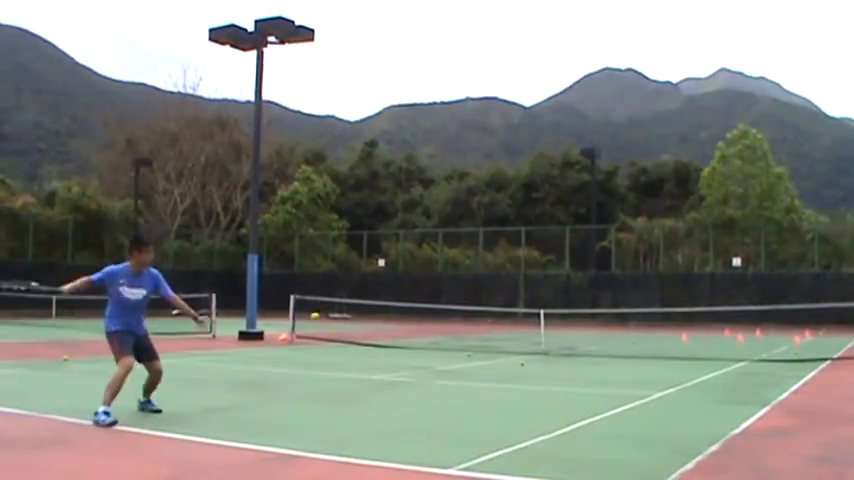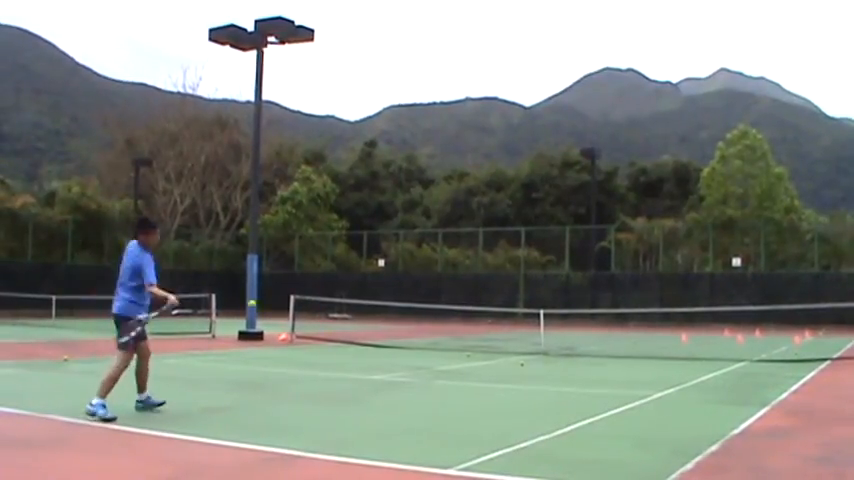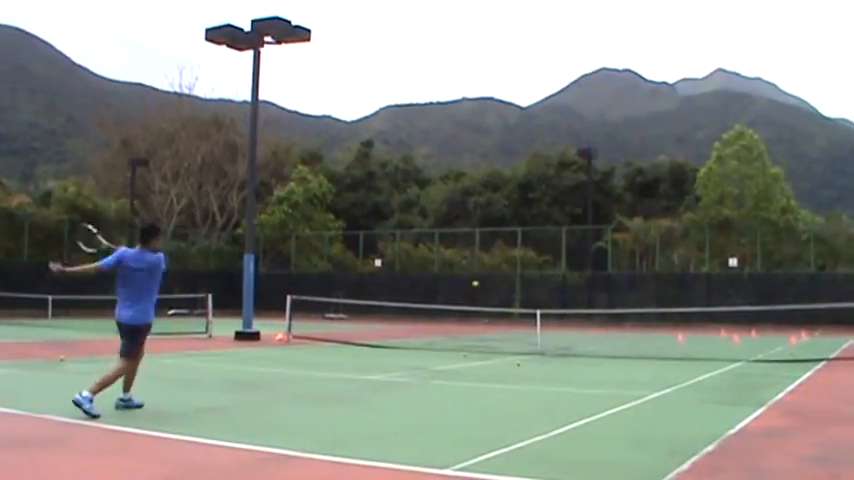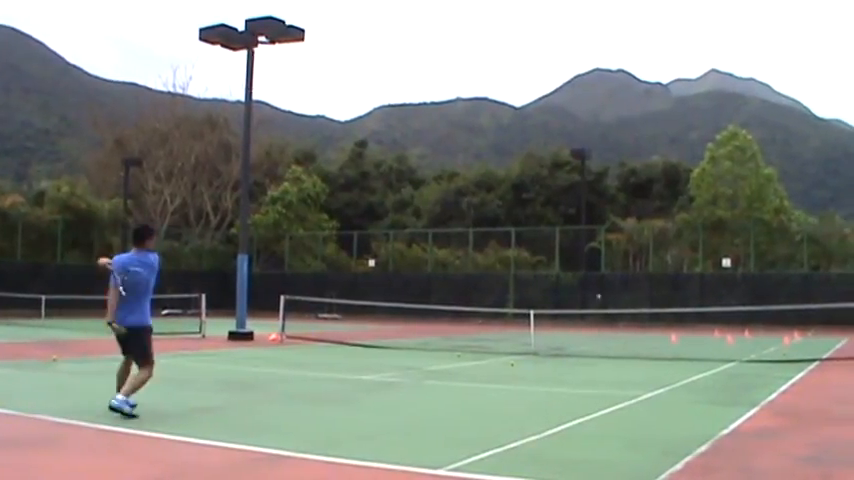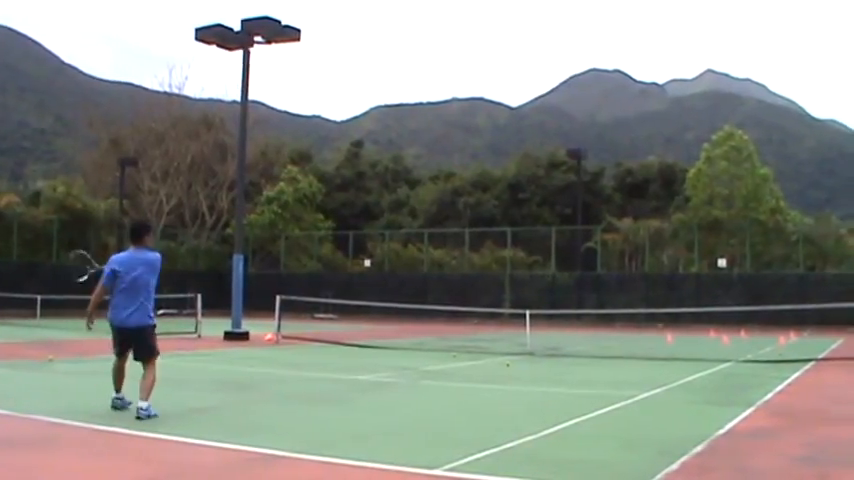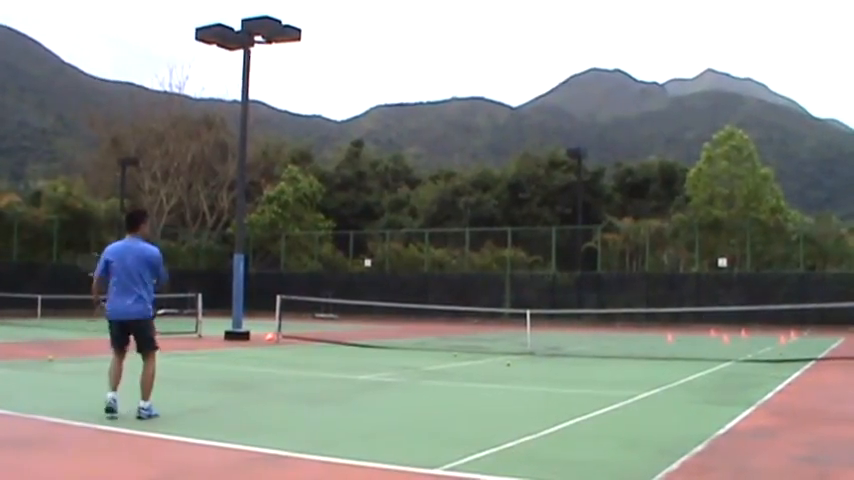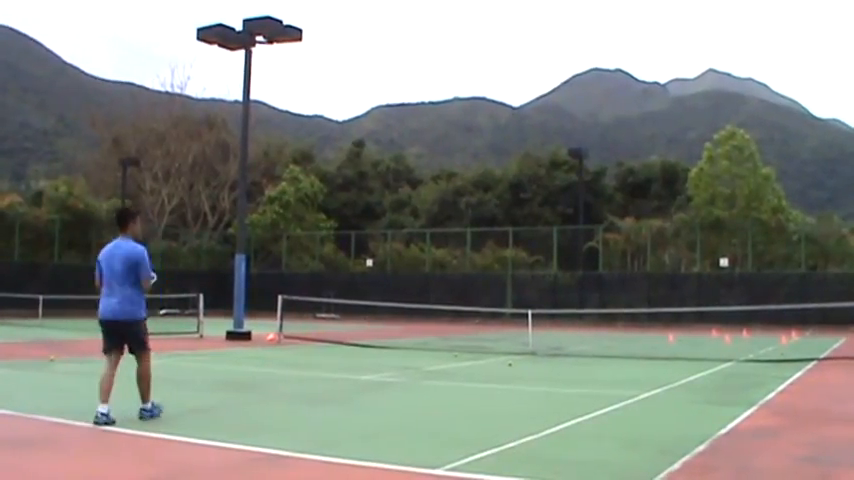
dt=0.2s
person 1, frame 1
left shoulder: (153, 275)
right shoulder: (113, 272)
left elbow: (173, 298)
right elbow: (88, 280)
left wrist: (195, 315)
right wrist: (70, 287)
left hip: (139, 330)
right hip: (117, 328)
left knee: (157, 370)
right knee: (126, 365)
left ankle: (145, 400)
right ankle: (103, 411)
person 1, frame 2
left shoulder: (133, 245)
right shoulder: (145, 260)
right elbow: (151, 288)
right wrist: (168, 296)
left hip: (133, 313)
right hip: (129, 313)
left knee: (145, 352)
right knee: (124, 358)
left ankle: (143, 398)
right ankle: (97, 403)
person 1, frame 3
left shoulder: (124, 255)
right shoulder: (159, 260)
left elbow: (96, 268)
left wrist: (66, 269)
left hip: (124, 317)
right hip: (141, 320)
left knee: (137, 355)
right knee: (125, 365)
left ankle: (125, 397)
right ankle: (86, 396)
person 1, frame 4
left shoulder: (119, 261)
right shoulder: (153, 260)
left elbow: (113, 291)
left wrist: (110, 319)
right wrist: (109, 263)
left hip: (120, 321)
right hip: (140, 322)
left knee: (129, 359)
right knee: (146, 370)
left ankle: (120, 398)
right ankle: (120, 398)
person 1, frame 5
left shoulder: (116, 261)
right shoulder: (155, 259)
left elbow: (101, 291)
left wrist: (89, 314)
left hip: (118, 320)
right hip: (143, 322)
left knee: (121, 357)
right knee: (150, 364)
left ankle: (118, 397)
right ankle: (143, 406)
person 1, frame 6
left shoulder: (111, 250)
right shoulder: (152, 252)
left elbow: (97, 281)
right elbow: (162, 283)
left wrist: (97, 300)
left hip: (115, 313)
right hip: (141, 313)
left knee: (118, 355)
right knee: (149, 359)
left ankle: (112, 397)
right ankle: (145, 406)
person 1, frame 7
left shoulder: (105, 251)
right shoulder: (138, 251)
left elbow: (99, 284)
right elbow: (146, 285)
left hip: (107, 314)
right hip: (132, 314)
left knee: (111, 361)
right knee: (143, 358)
left ankle: (102, 411)
right ankle: (146, 406)
